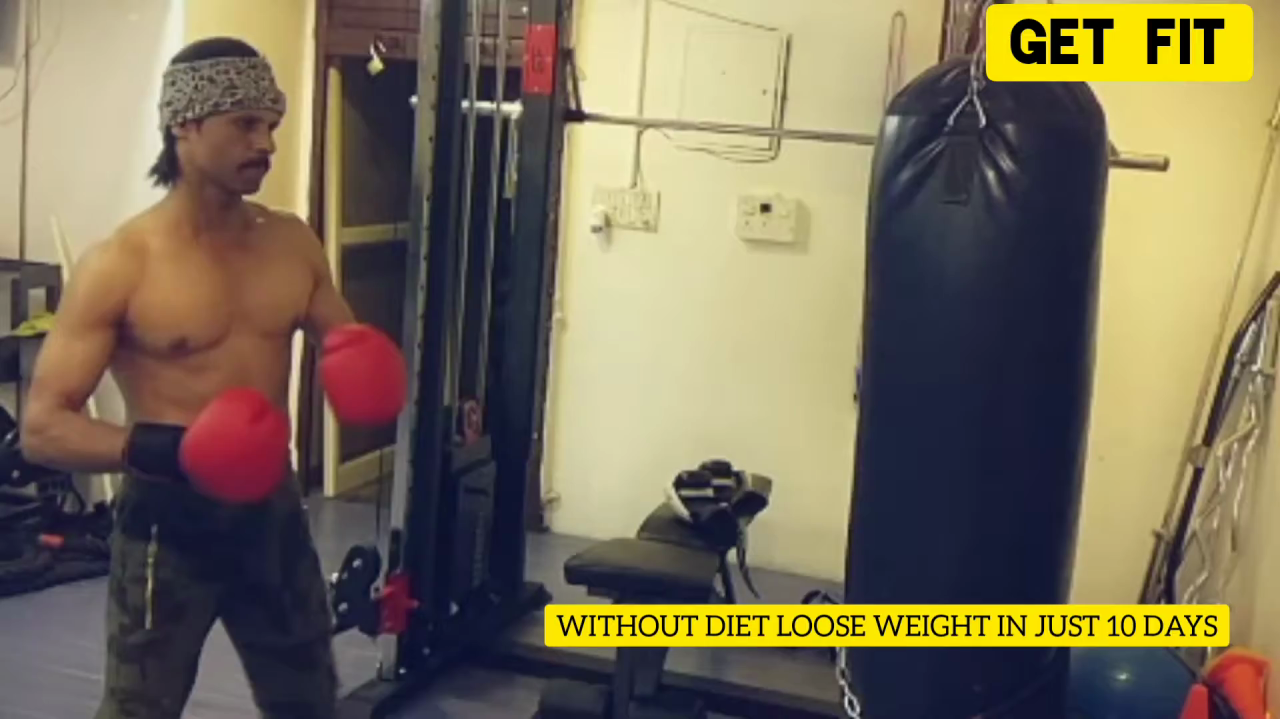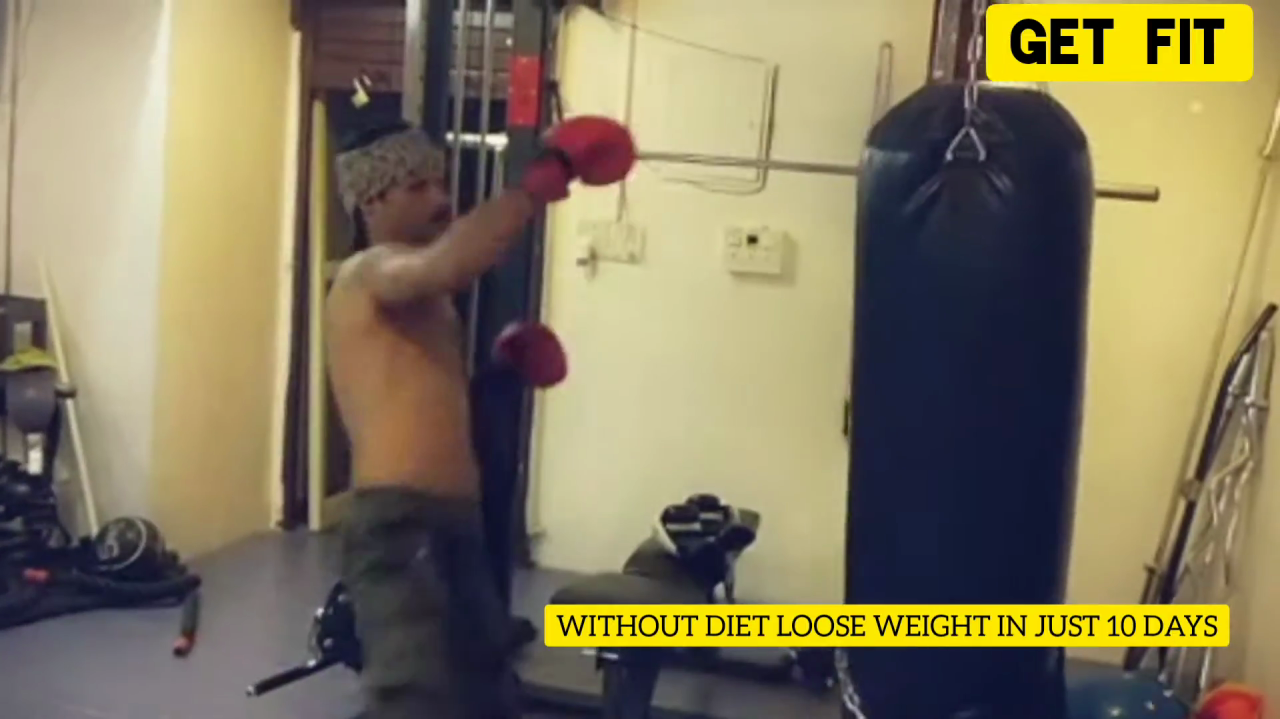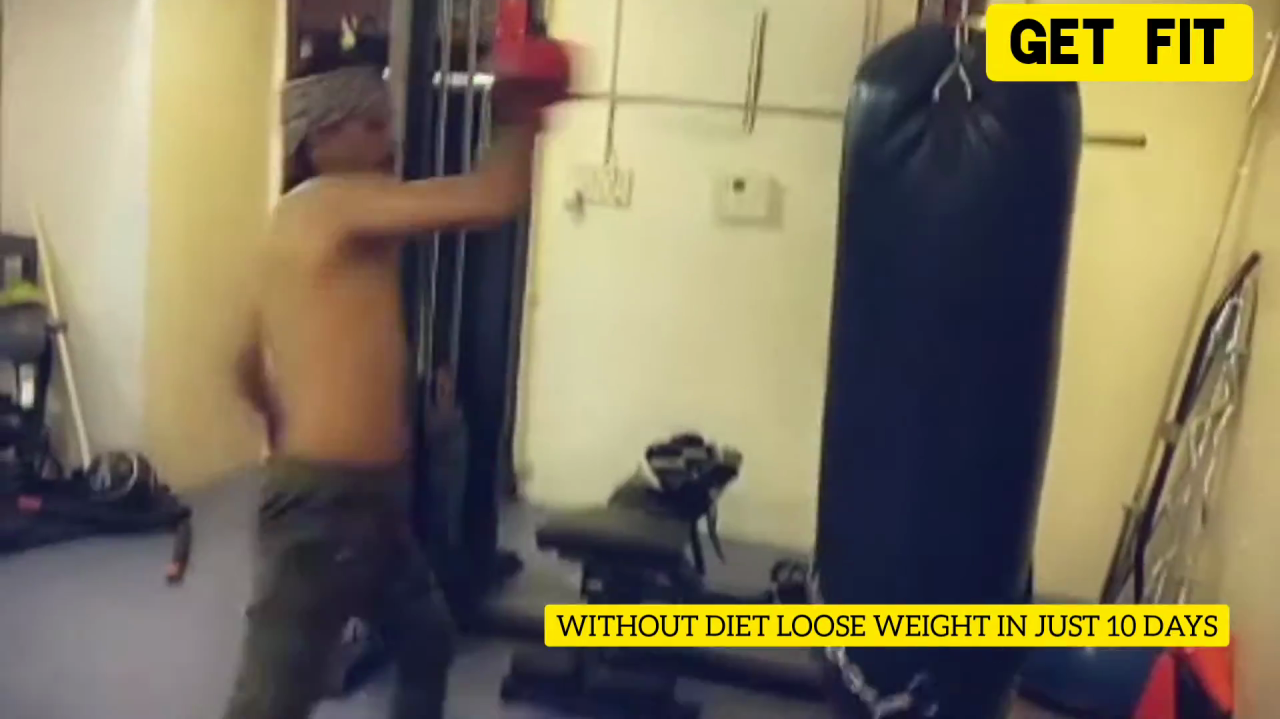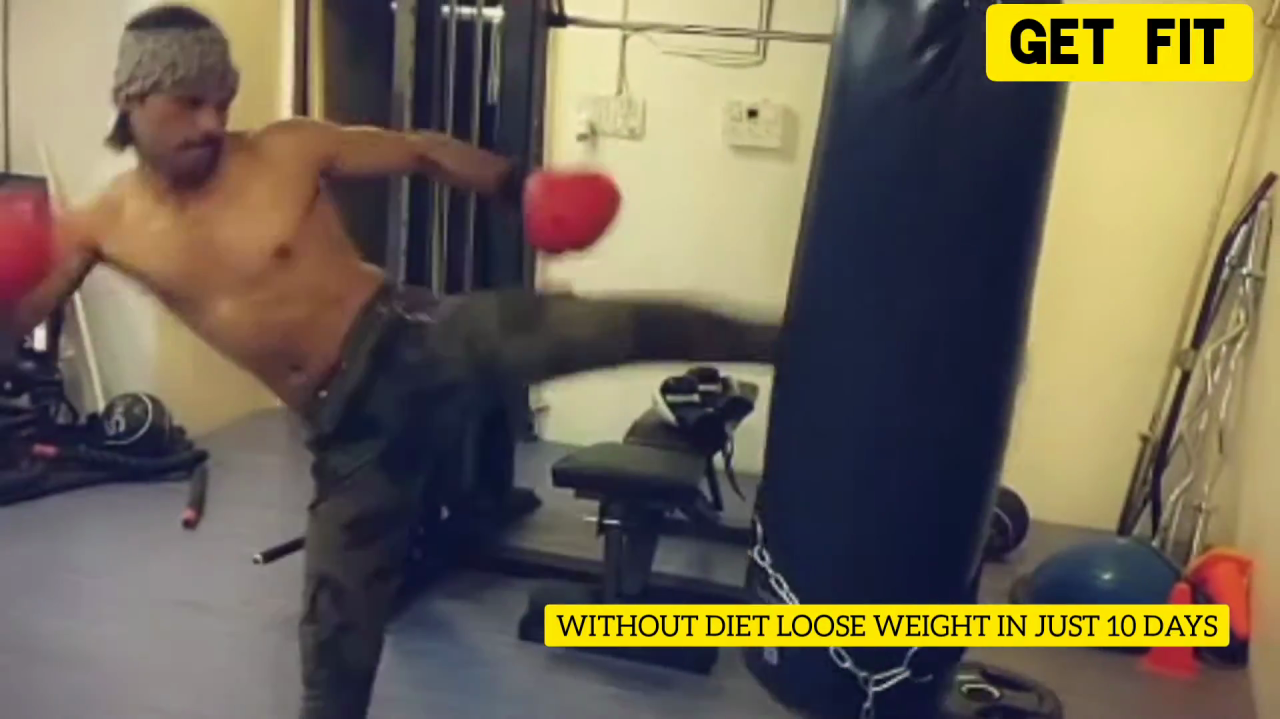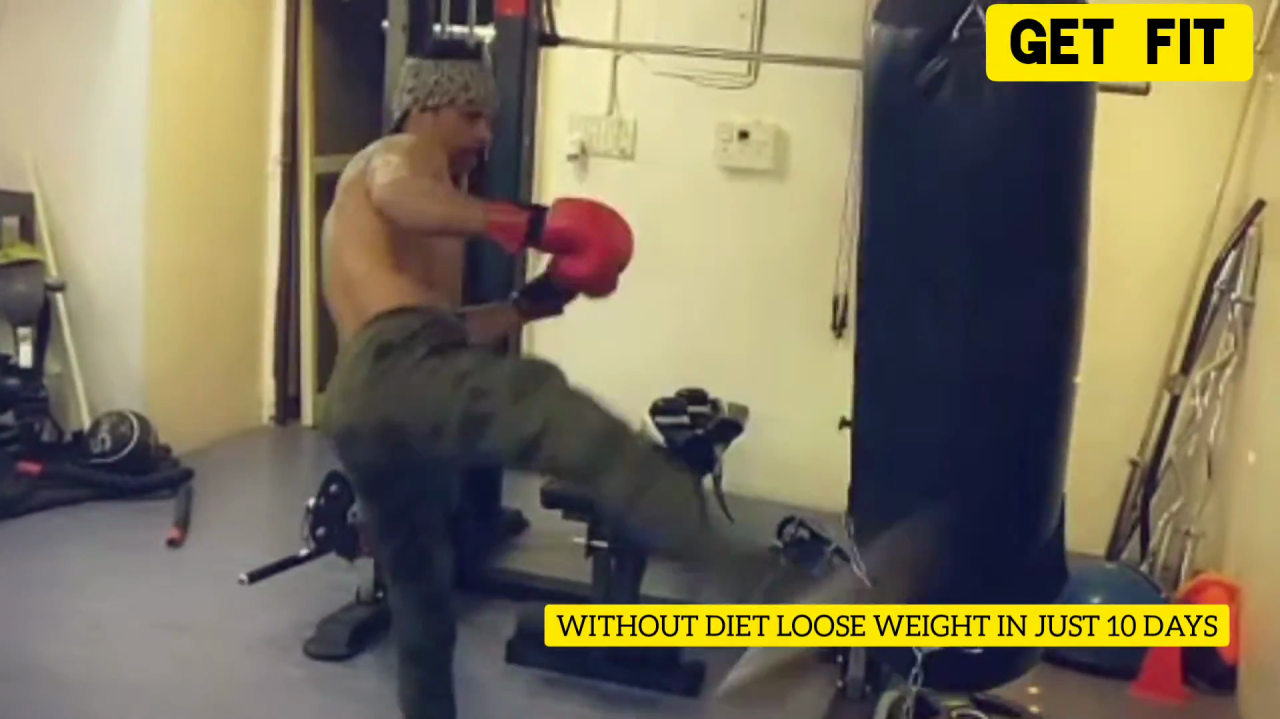
dt=1s
person 1, frame 1
left shoulder: (293, 244)
right shoulder: (119, 262)
left elbow: (349, 350)
right elbow: (40, 426)
left wrist: (368, 375)
right wrist: (159, 451)
left hip: (267, 517)
right hip: (167, 526)
person 1, frame 2
left shoulder: (406, 297)
right shoulder: (369, 275)
right elbow: (451, 261)
left wrist: (505, 356)
right wrist: (544, 175)
left hip: (440, 535)
right hip: (400, 540)
person 1, frame 3
left shoulder: (319, 238)
right shoulder: (331, 204)
left elbow: (253, 374)
right elbow: (488, 200)
right wrist: (517, 114)
left hip: (340, 498)
right hip: (329, 511)
left knee: (428, 640)
person 1, frame 4
left shoulder: (290, 150)
right shoulder: (113, 221)
left elbow: (420, 149)
left wrist: (517, 185)
left hip: (404, 344)
right hip: (341, 420)
left knee: (600, 329)
right knee: (338, 627)
person 1, frame 5
left shoulder: (359, 195)
right shoulder: (399, 158)
right elbow: (403, 199)
left wrist: (540, 299)
right wrist: (529, 223)
left hip: (358, 404)
right hip: (405, 367)
left knee: (422, 611)
right knee: (582, 438)
